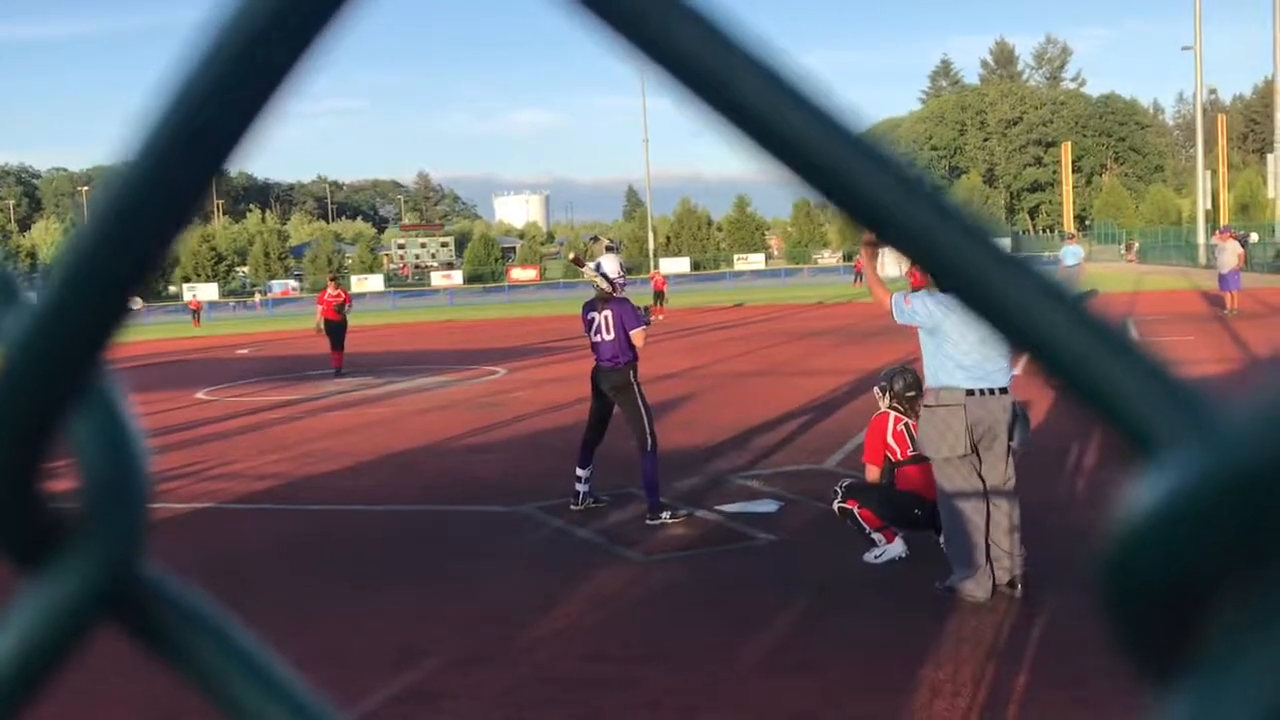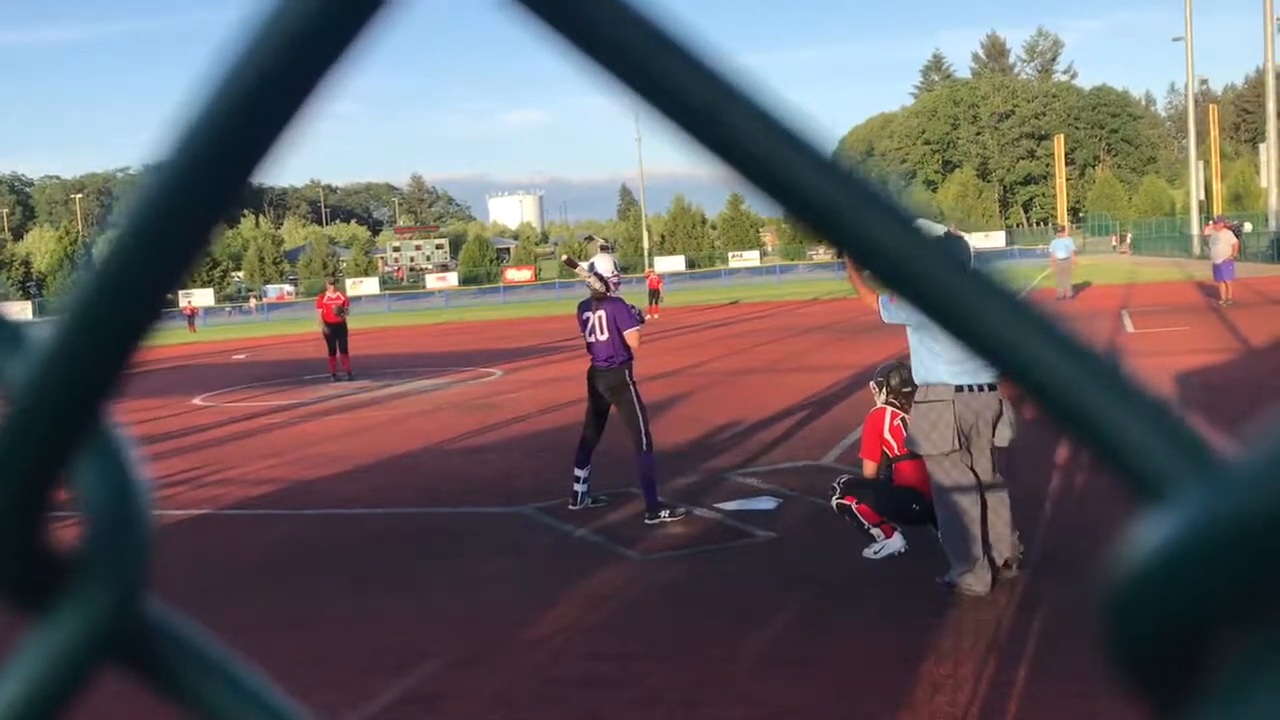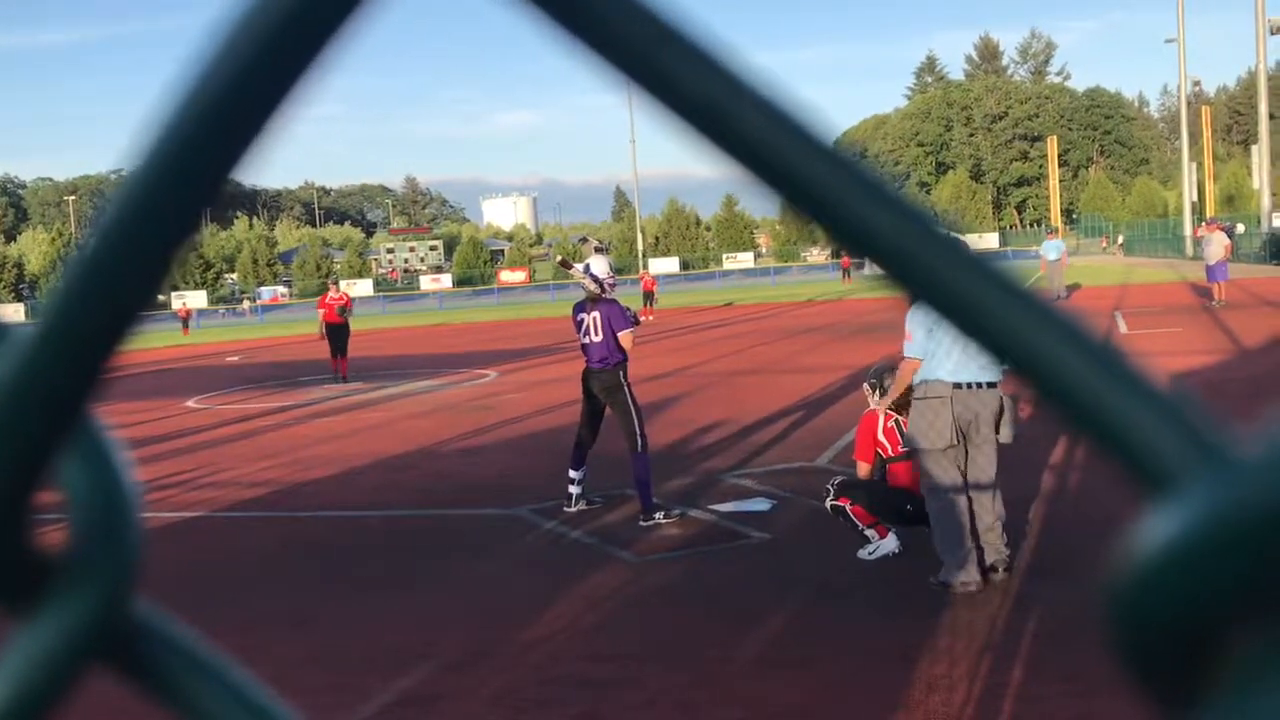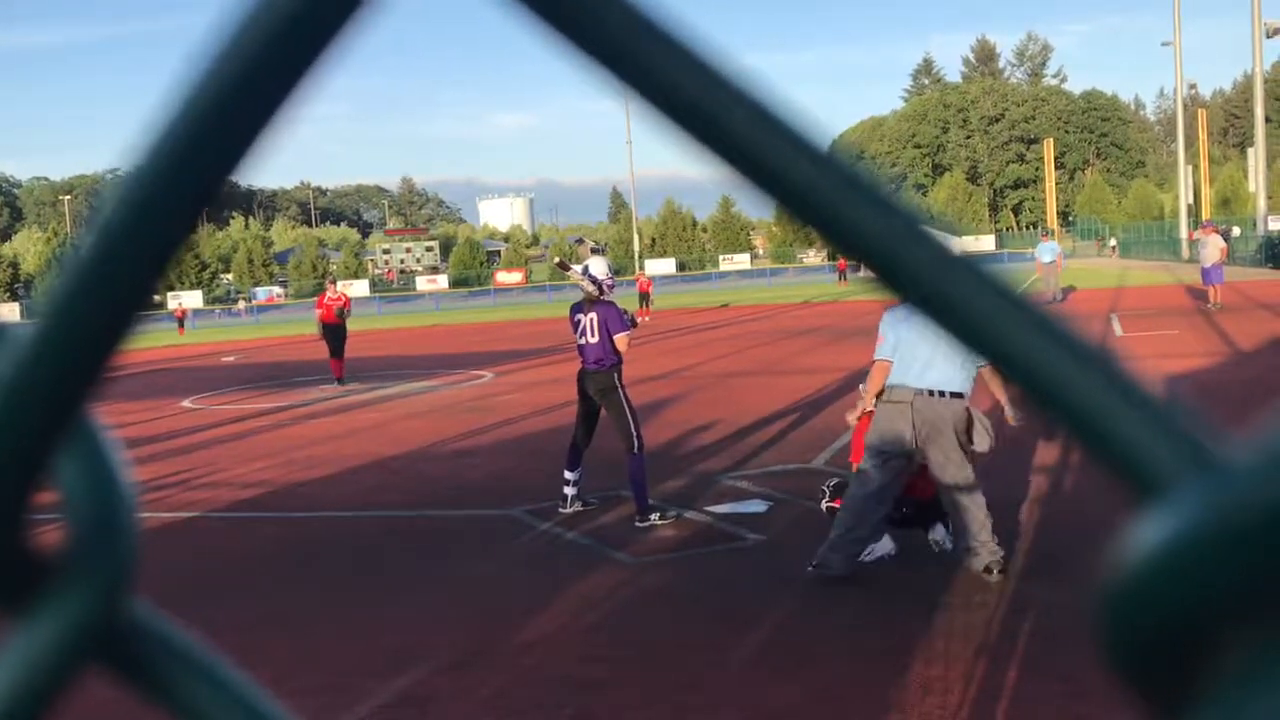
dt=0.5s
person 1, frame 1
left shoulder: (930, 305)
left elbow: (883, 298)
left wrist: (866, 253)
left hip: (952, 409)
right hip: (997, 404)
left knee: (960, 495)
right knee: (1000, 489)
left ankle: (973, 580)
right ankle: (1009, 572)
person 1, frame 2
left shoulder: (919, 303)
left elbow: (870, 298)
left wrist: (851, 261)
left hip: (943, 404)
right hip: (985, 398)
left knee: (954, 489)
right knee: (989, 478)
left ankle: (971, 573)
right ankle: (1006, 554)
person 1, frame 3
left shoulder: (923, 309)
left elbow: (911, 364)
right elbow: (1001, 356)
left wrist: (886, 400)
left hip: (940, 402)
right hip: (986, 399)
left knee: (942, 489)
right knee: (982, 482)
left ankle: (962, 572)
right ankle: (995, 558)
person 1, frame 4
left shoulder: (897, 315)
left elbow: (882, 366)
right elbow: (986, 369)
left wrist: (862, 406)
right wrist: (1006, 405)
left hip: (902, 408)
right hip: (951, 410)
left knee: (871, 484)
right knee: (962, 484)
left ankle: (834, 560)
right ankle: (987, 557)
person 2, frame 1
left shoulder: (588, 308)
right shoulder: (623, 305)
right elbow: (639, 341)
right wrist: (640, 321)
left hip: (599, 375)
right hip: (622, 376)
left knee: (593, 434)
right knee: (647, 439)
left ankle: (581, 494)
right ankle: (655, 508)
person 2, frame 2
left shoulder: (583, 308)
right shoulder: (617, 305)
right elbow: (634, 342)
right wrist: (635, 320)
left hip: (595, 376)
right hip: (618, 376)
left knee: (589, 435)
right knee: (642, 439)
left ankle: (579, 494)
right ankle: (653, 508)
person 2, frame 3
left shoulder: (578, 309)
right shoulder: (612, 306)
right elbow: (627, 344)
right wrist: (629, 322)
left hip: (590, 377)
right hip: (613, 377)
left knee: (585, 437)
right knee: (637, 441)
left ankle: (574, 496)
right ankle: (648, 509)
person 2, frame 4
left shoulder: (575, 310)
right shoulder: (609, 309)
right elbow: (623, 346)
right wrist: (626, 323)
left hip: (586, 378)
right hip: (608, 379)
left knee: (580, 438)
right knee: (634, 444)
left ankle: (569, 497)
right ankle: (643, 511)
person 3, frame 1
left shoulder: (882, 421)
left elbow: (872, 479)
left wrist: (884, 491)
left hip: (912, 509)
left knee: (845, 492)
left ankle: (889, 542)
person 3, frame 2
left shoulder: (878, 416)
left elbow: (869, 474)
left wrist: (882, 482)
left hip: (910, 504)
left knee: (842, 489)
left ankle: (888, 537)
person 3, frame 3
left shoulder: (872, 418)
left elbow: (863, 475)
left wrist: (877, 480)
left hip: (903, 505)
left knee: (836, 490)
left ankle: (882, 537)
person 3, frame 4
left shoulder: (868, 421)
left hip: (901, 507)
right hip: (932, 506)
left knee: (831, 492)
left ankle: (878, 539)
right ankle: (935, 526)
